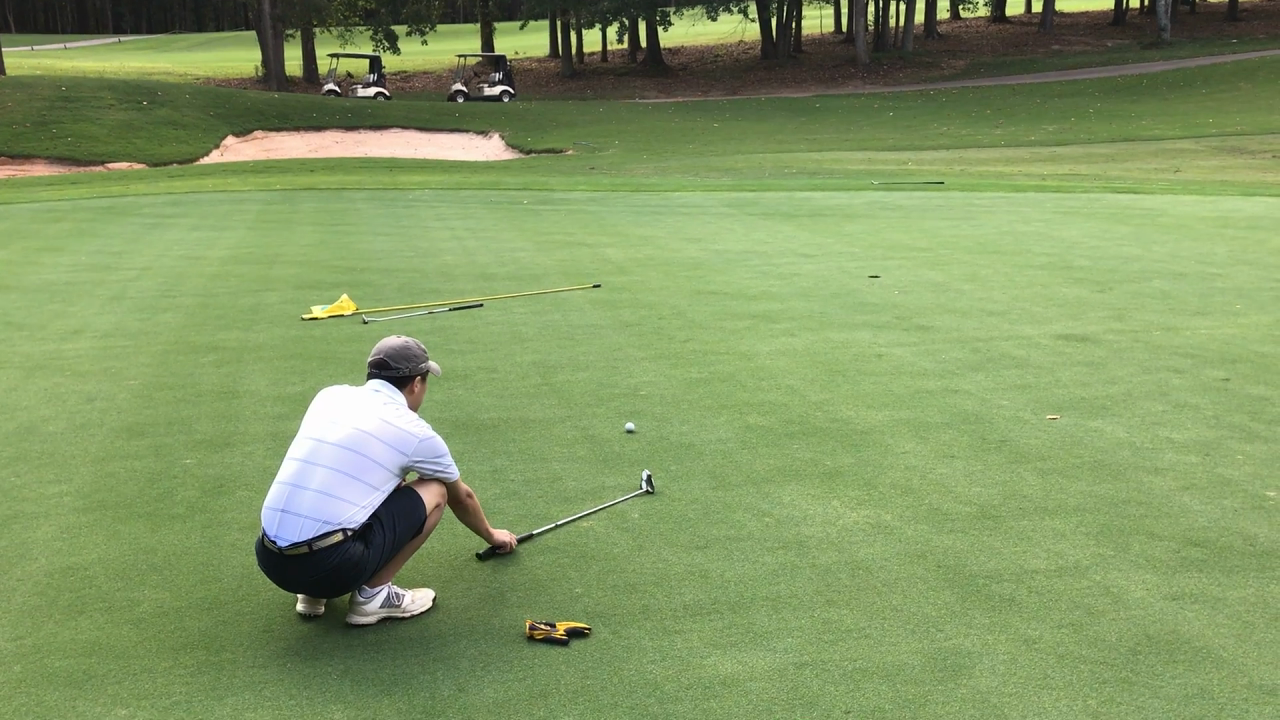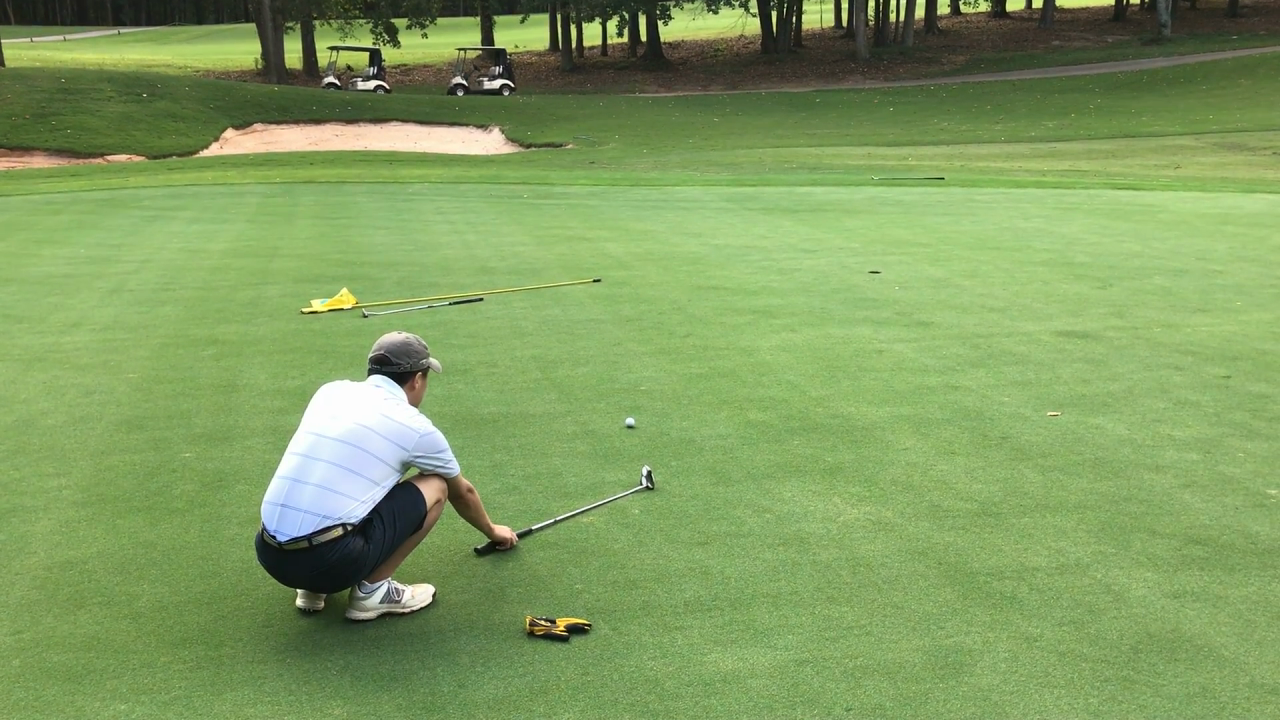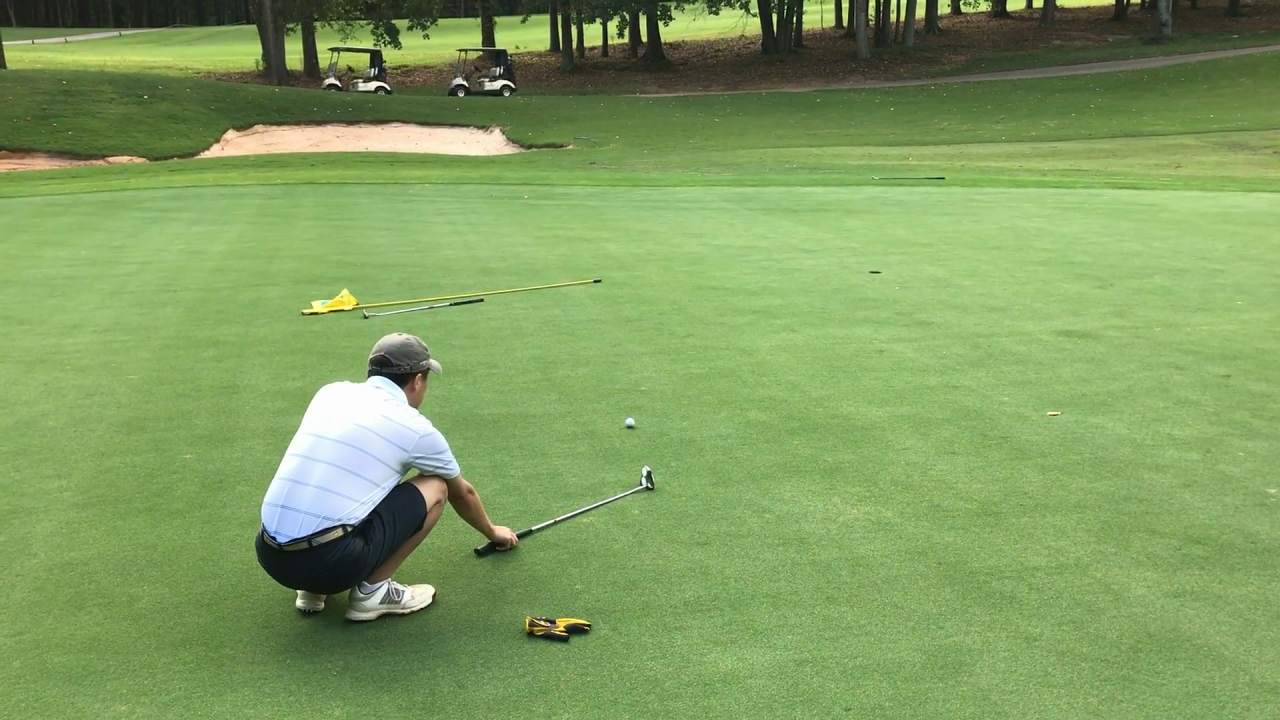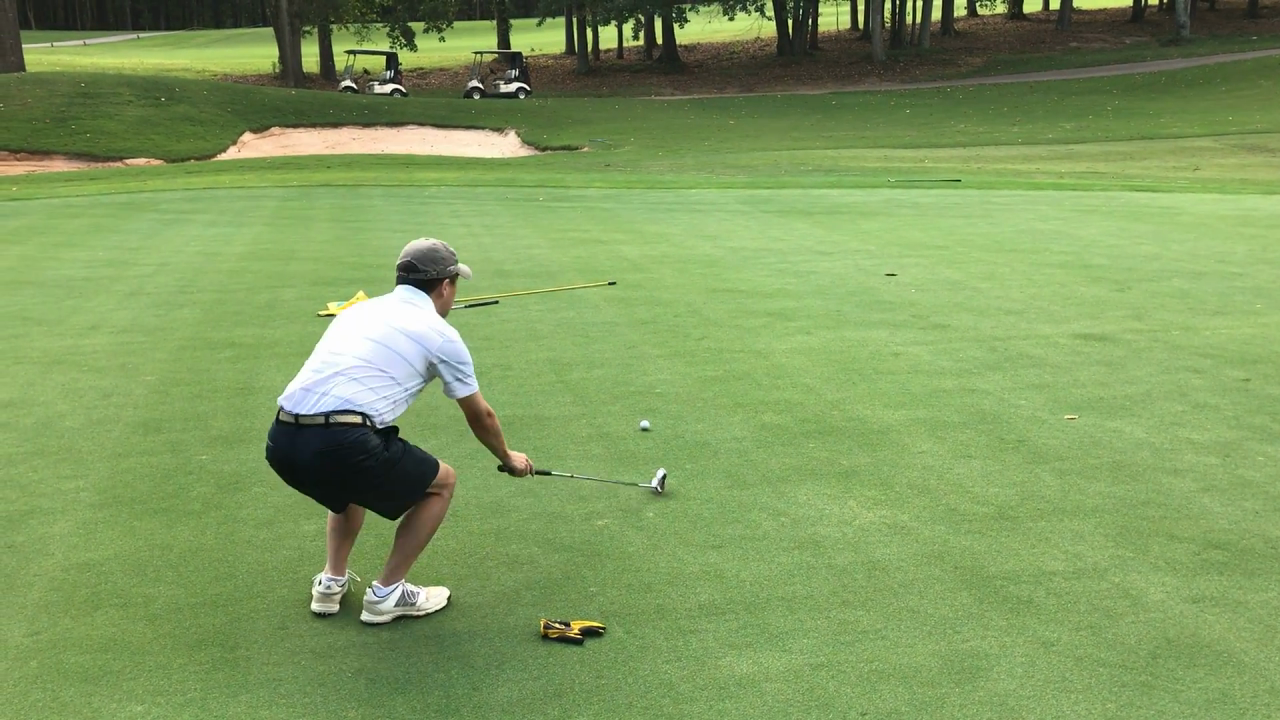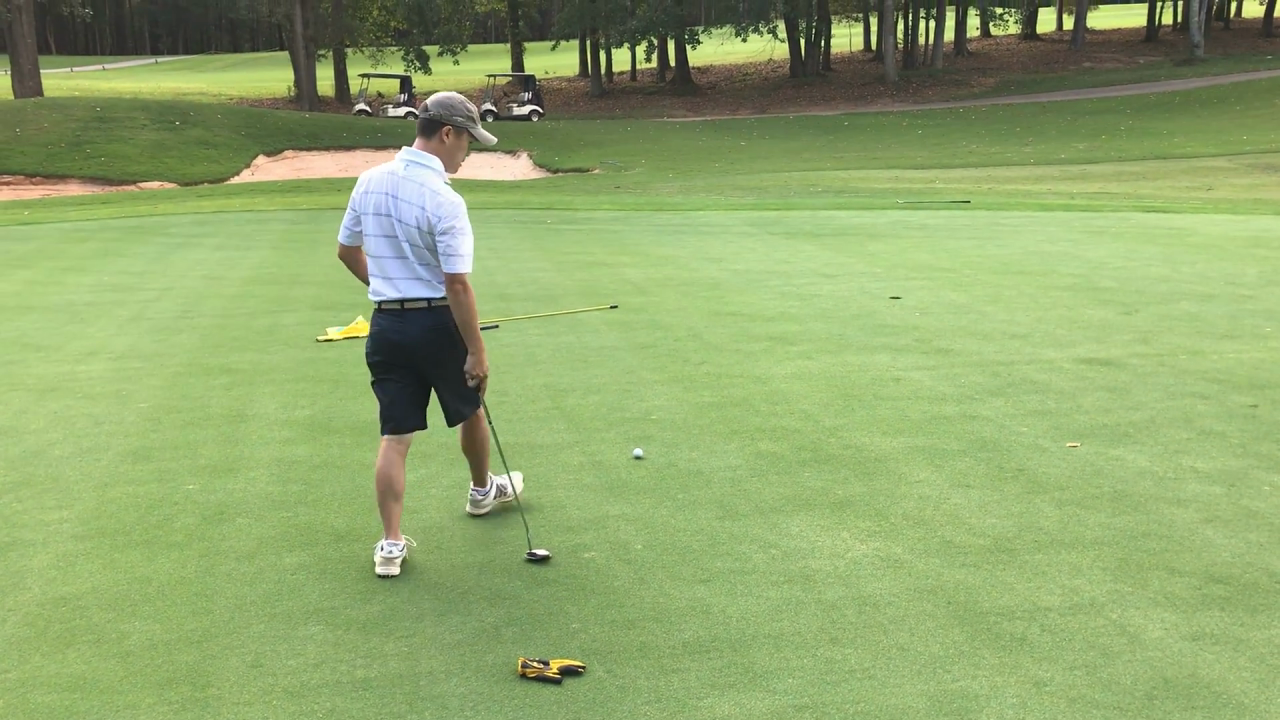
dt=1s
person 1, frame 1
left shoulder: (329, 395)
right shoulder: (414, 430)
right elbow: (461, 498)
right wrist: (491, 535)
left hip: (270, 559)
right hip: (331, 565)
right knee: (435, 492)
left ankle: (314, 592)
right ankle: (372, 595)
person 1, frame 2
left shoulder: (330, 391)
right shoulder: (415, 426)
right elbow: (462, 493)
right wrist: (492, 531)
left hip: (269, 554)
right hip: (330, 559)
right knee: (435, 488)
left ankle: (313, 586)
right ankle: (372, 590)
person 1, frame 3
left shoulder: (330, 393)
right shoulder: (414, 427)
right elbow: (462, 494)
right wrist: (492, 532)
left hip: (270, 556)
right hip: (330, 560)
right knee: (435, 488)
left ankle: (312, 589)
right ankle: (372, 591)
person 1, frame 4
left shoulder: (358, 309)
right shoulder: (439, 334)
right elbow: (479, 415)
left wrist: (383, 443)
right wrist: (507, 455)
left hip: (283, 440)
right hip: (340, 441)
left knee: (357, 481)
right knee: (439, 483)
left ankle: (331, 582)
right ankle: (385, 595)
person 1, frame 5
left shoulder: (369, 181)
right shoulder: (445, 201)
left elbow: (346, 250)
right elbow: (456, 284)
right wrist: (478, 351)
left hip: (386, 324)
right hip: (435, 322)
left knee: (395, 436)
right knee: (469, 412)
left ankle: (390, 543)
right ankle: (483, 490)
